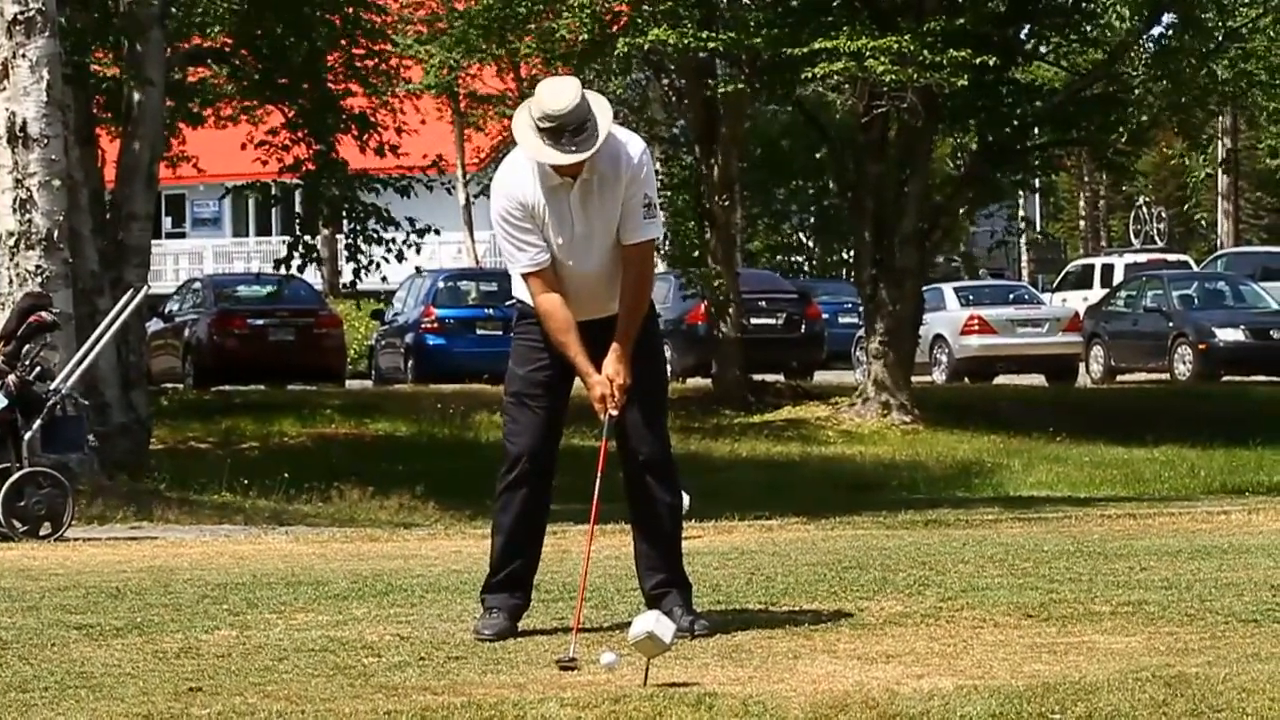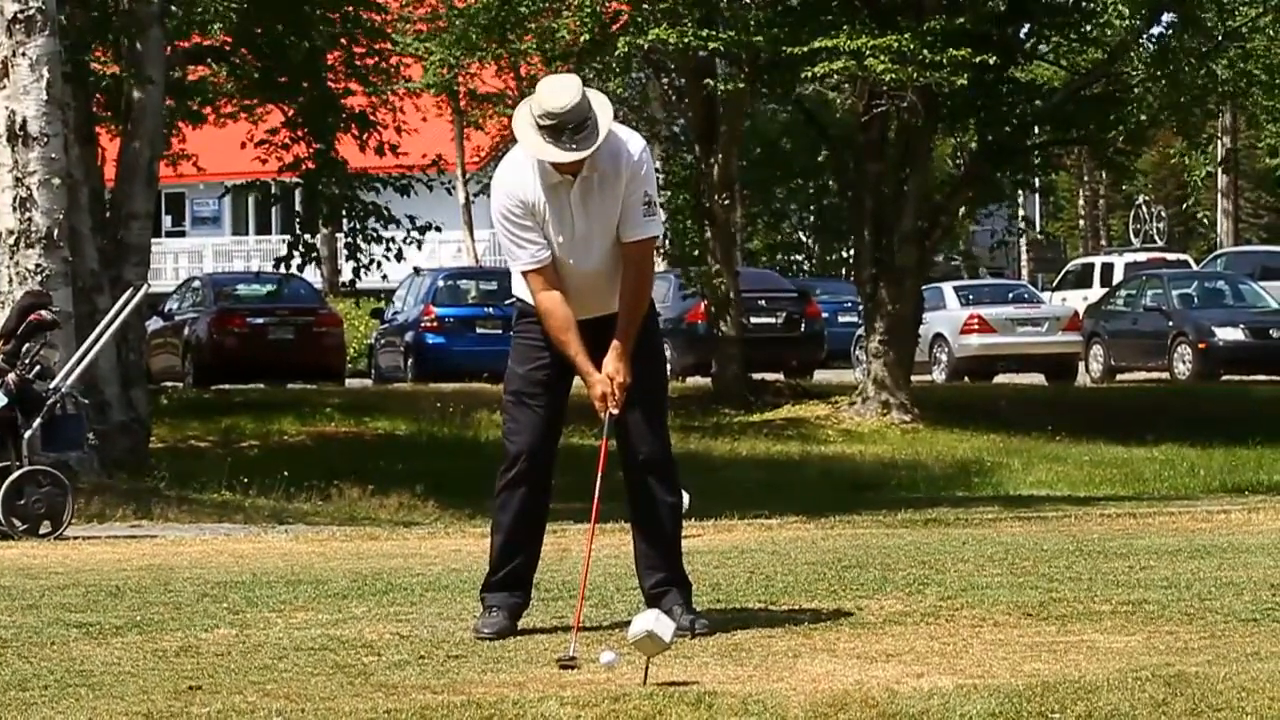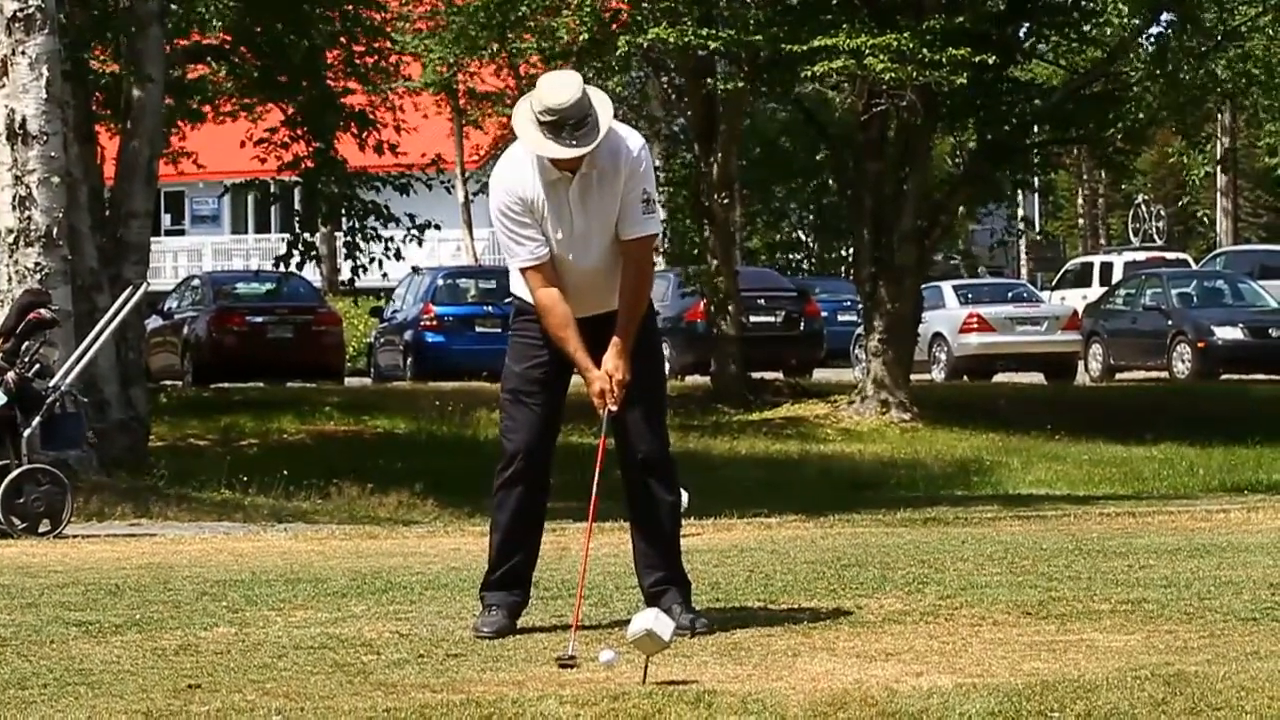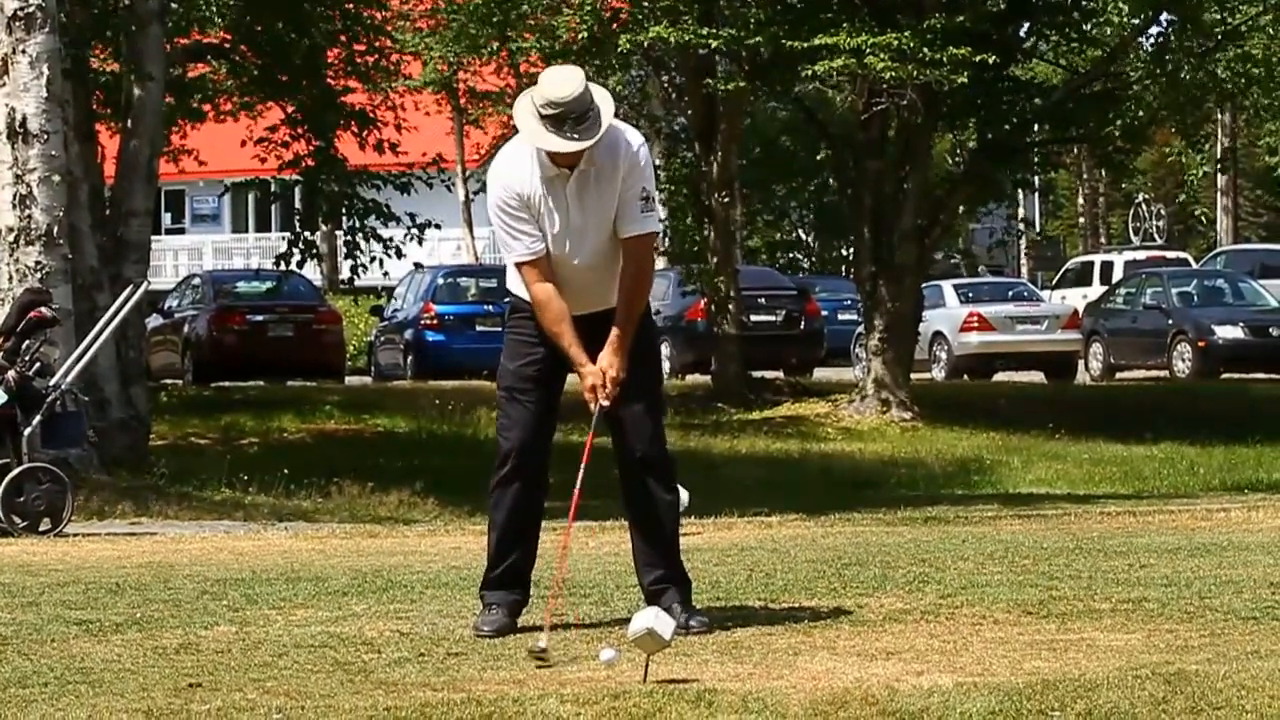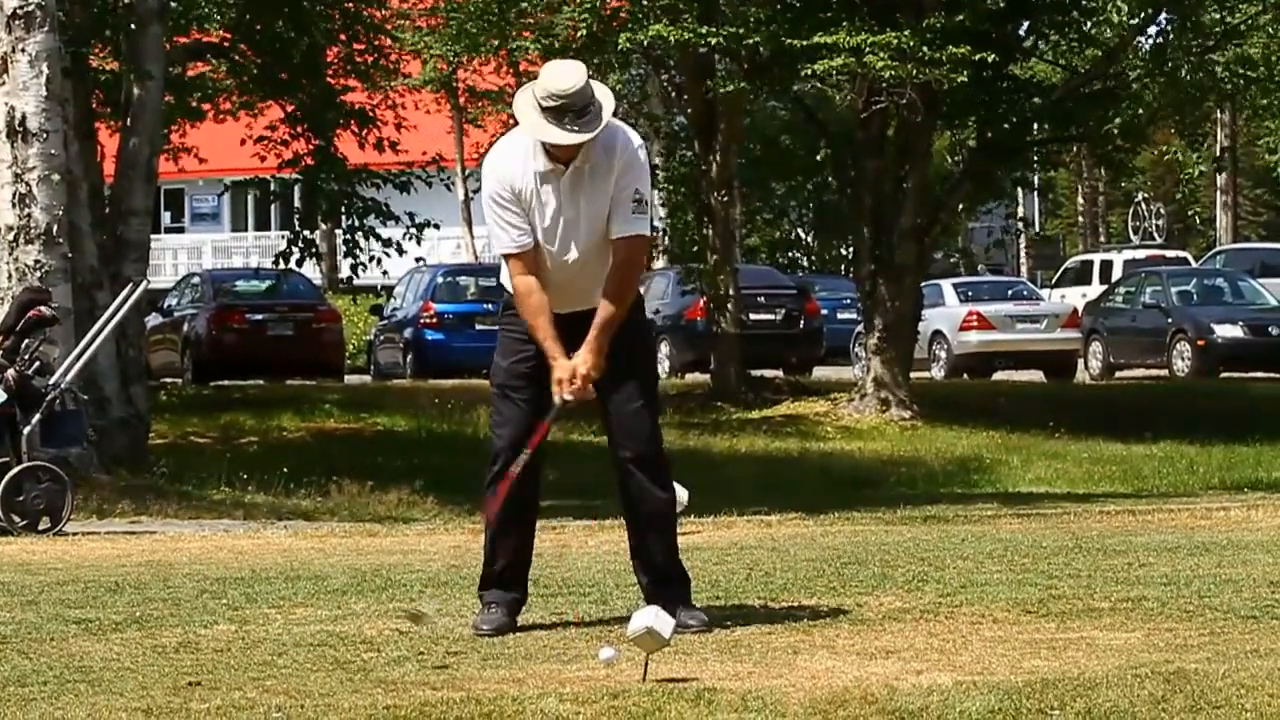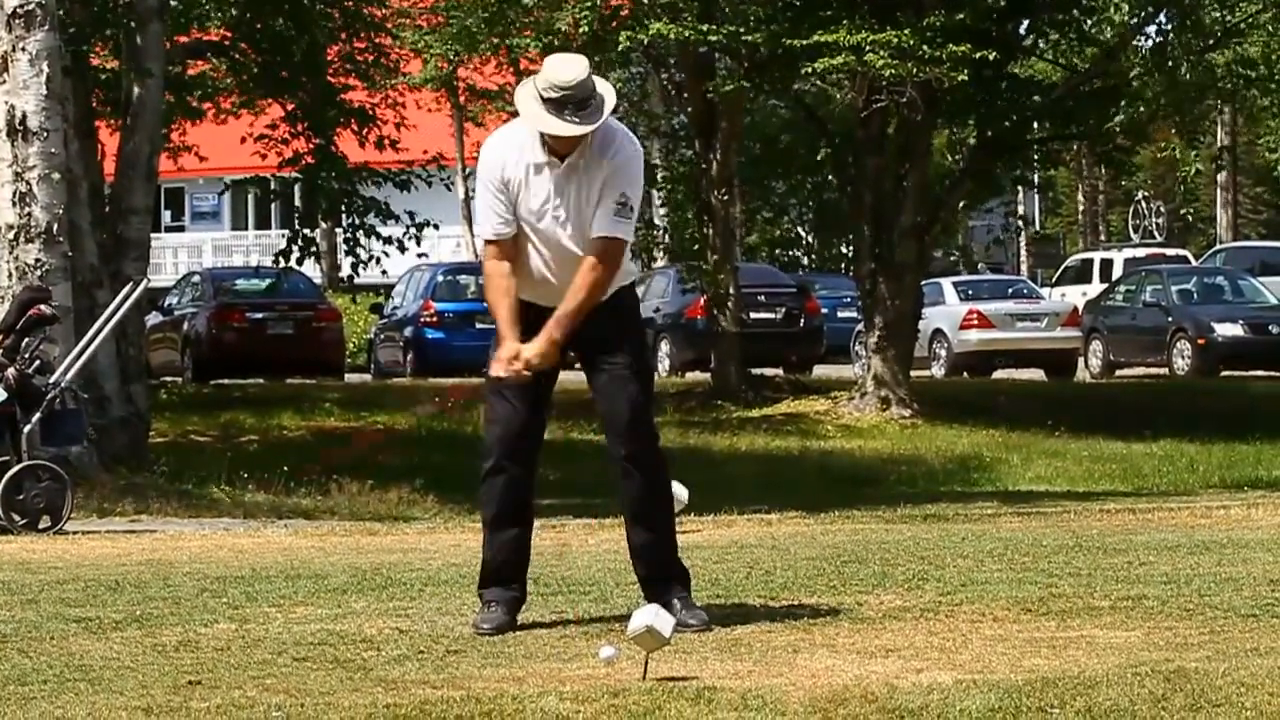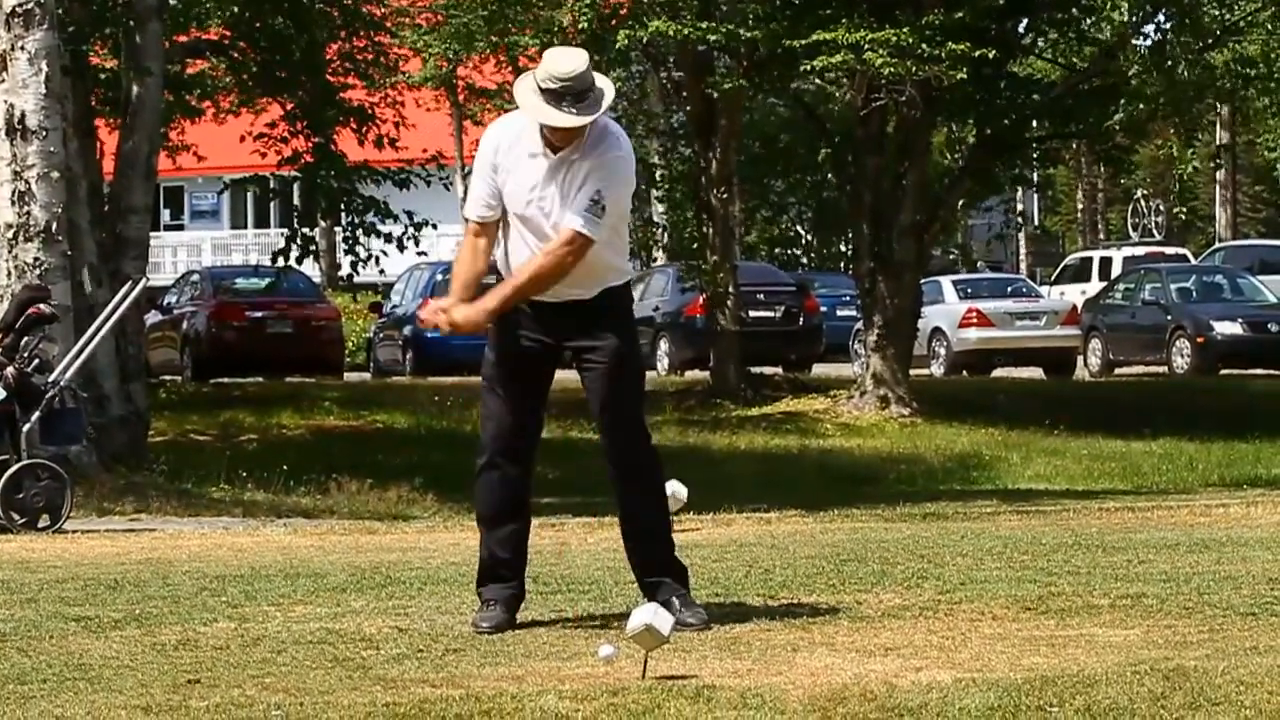
dt=0.1s
person 1, frame 1
left shoulder: (630, 155)
right shoulder: (513, 183)
left elbow: (639, 260)
right elbow: (544, 288)
left wrist: (620, 353)
right wrist: (588, 372)
left hip: (626, 317)
right hip: (544, 323)
left knee: (650, 457)
right knee: (526, 457)
left ankle: (669, 596)
right ankle: (503, 599)
person 1, frame 2
left shoulder: (631, 153)
right shoulder: (513, 181)
left elbow: (639, 258)
right elbow: (544, 286)
left wrist: (621, 351)
right wrist: (588, 371)
left hip: (627, 316)
right hip: (544, 321)
left knee: (650, 456)
right knee: (525, 456)
left ankle: (669, 595)
right ankle: (503, 598)
person 1, frame 3
left shoulder: (629, 151)
right shoulder: (511, 178)
left elbow: (639, 257)
right elbow: (542, 285)
left wrist: (619, 351)
right wrist: (587, 369)
left hip: (622, 314)
right hip: (541, 320)
left knee: (648, 455)
right knee: (522, 455)
left ankle: (669, 593)
right ankle: (502, 597)
person 1, frame 4
left shoulder: (628, 149)
right shoulder: (509, 173)
left elbow: (638, 255)
right elbow: (537, 280)
left wrist: (616, 347)
right wrist: (580, 364)
left hip: (618, 312)
right hip: (536, 317)
left knee: (645, 454)
right knee: (518, 454)
left ankle: (668, 592)
right ankle: (502, 597)
person 1, frame 5
left shoulder: (625, 150)
right shoulder: (505, 164)
left elbow: (630, 257)
right elbow: (523, 272)
left wrist: (596, 348)
right wrist: (556, 358)
left hip: (613, 312)
right hip: (536, 315)
left knee: (641, 452)
right knee: (511, 452)
left ankle: (668, 592)
right ankle: (501, 595)
person 1, frame 6
left shoulder: (620, 150)
right shoulder: (500, 152)
left elbow: (603, 259)
right elbow: (499, 255)
left wrist: (549, 341)
right wrist: (509, 338)
left hip: (605, 307)
right hip: (527, 308)
left knee: (637, 449)
right knee: (505, 450)
left ankle: (668, 588)
right ankle: (500, 594)
person 1, frame 7
left shoulder: (609, 154)
right shoulder: (500, 138)
left elbow: (567, 252)
right elbow: (480, 230)
left wrist: (488, 308)
right wrist: (459, 298)
left hip: (599, 308)
right hip: (522, 311)
left knee: (629, 446)
right knee: (500, 450)
left ankle: (666, 586)
right ankle: (499, 592)
